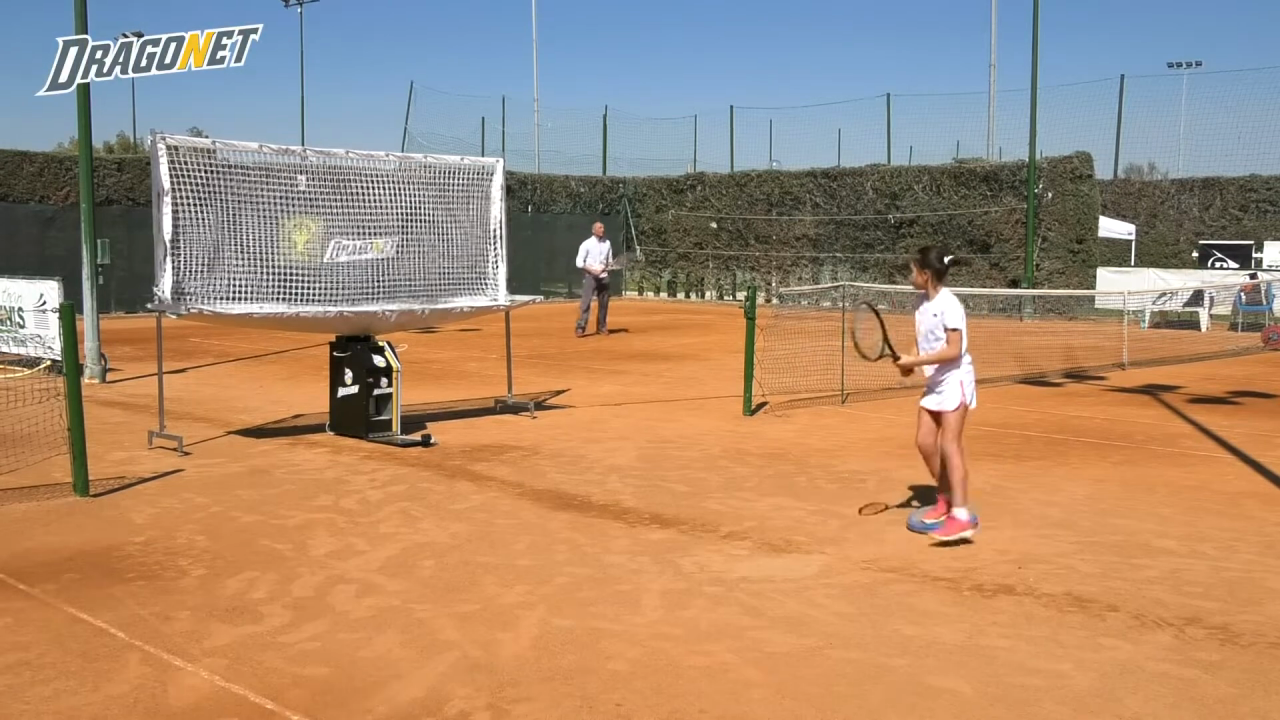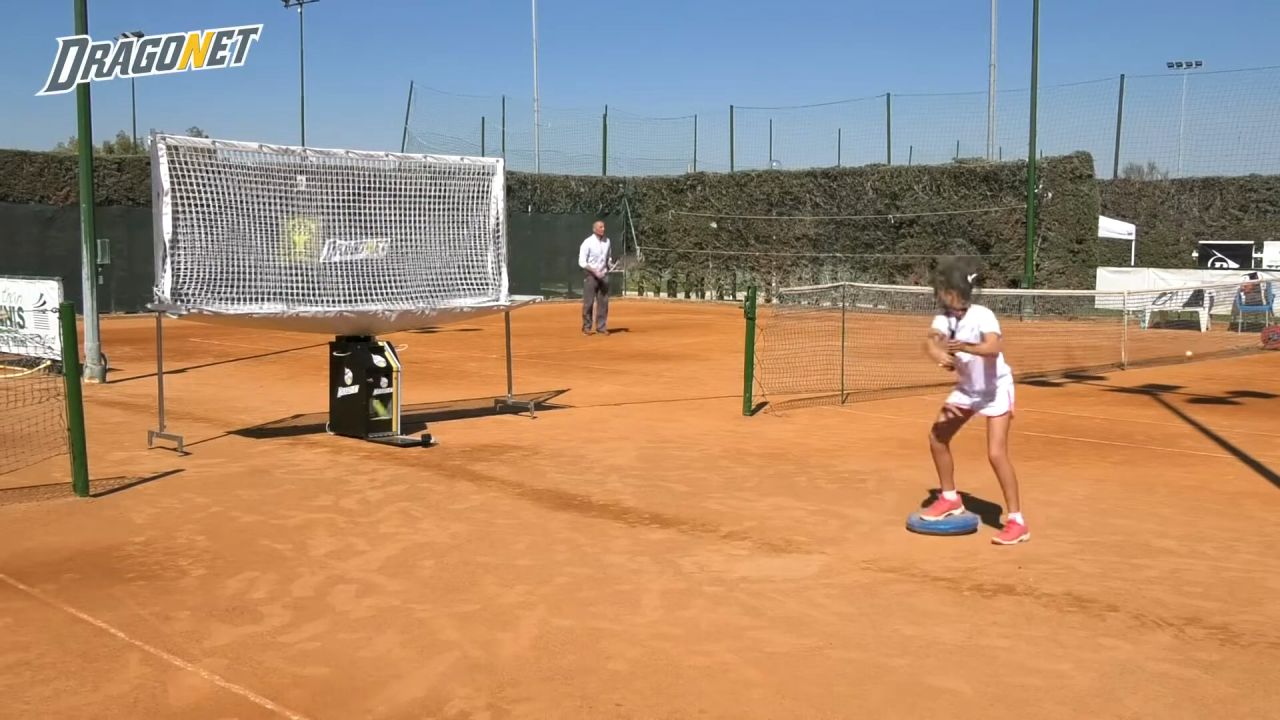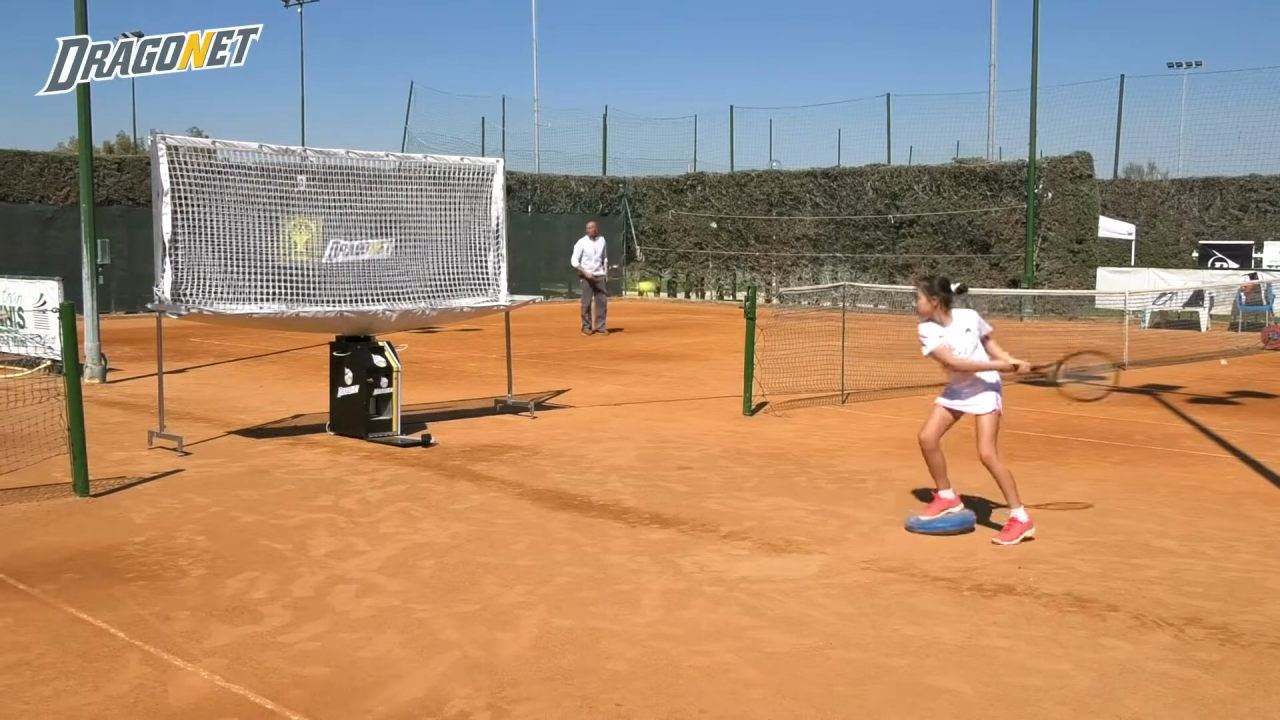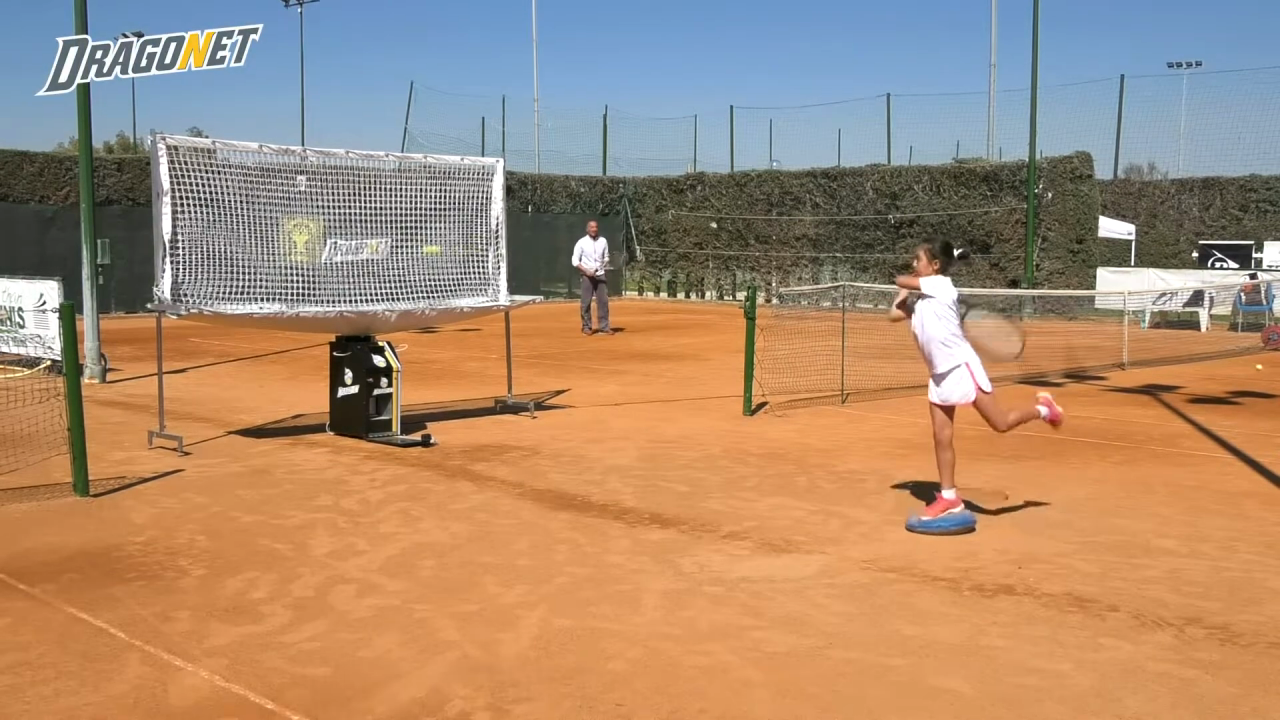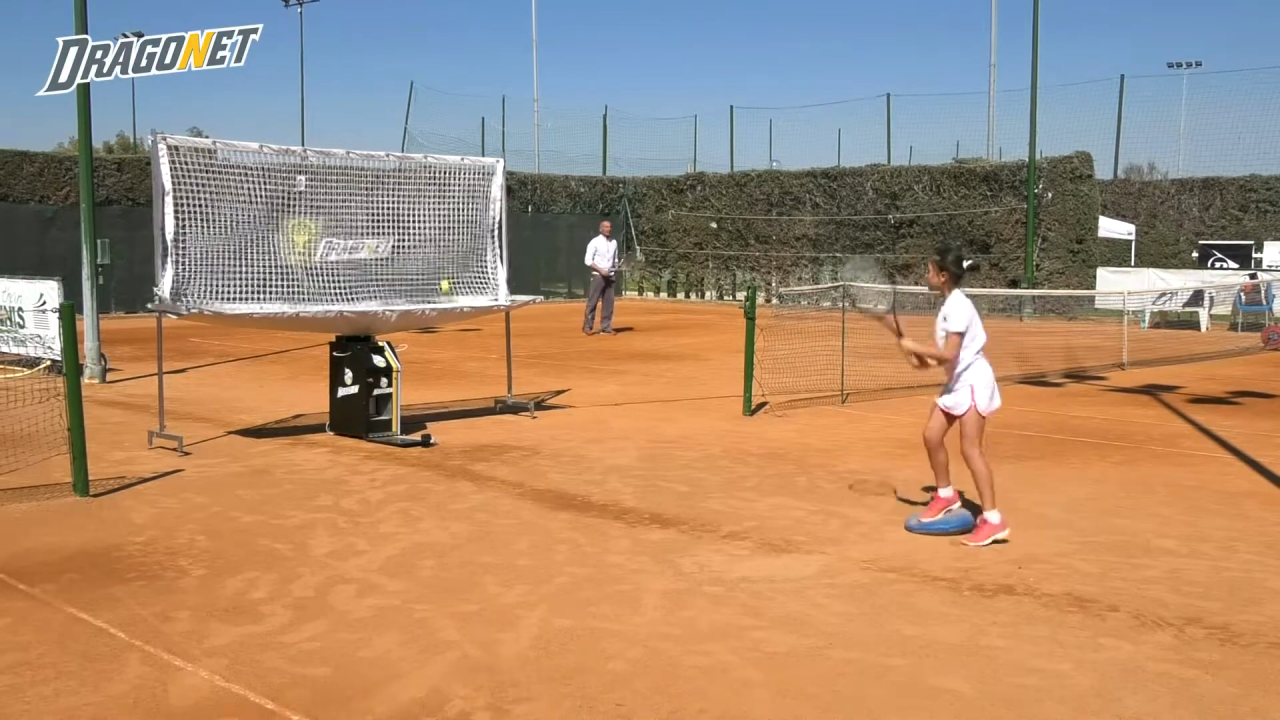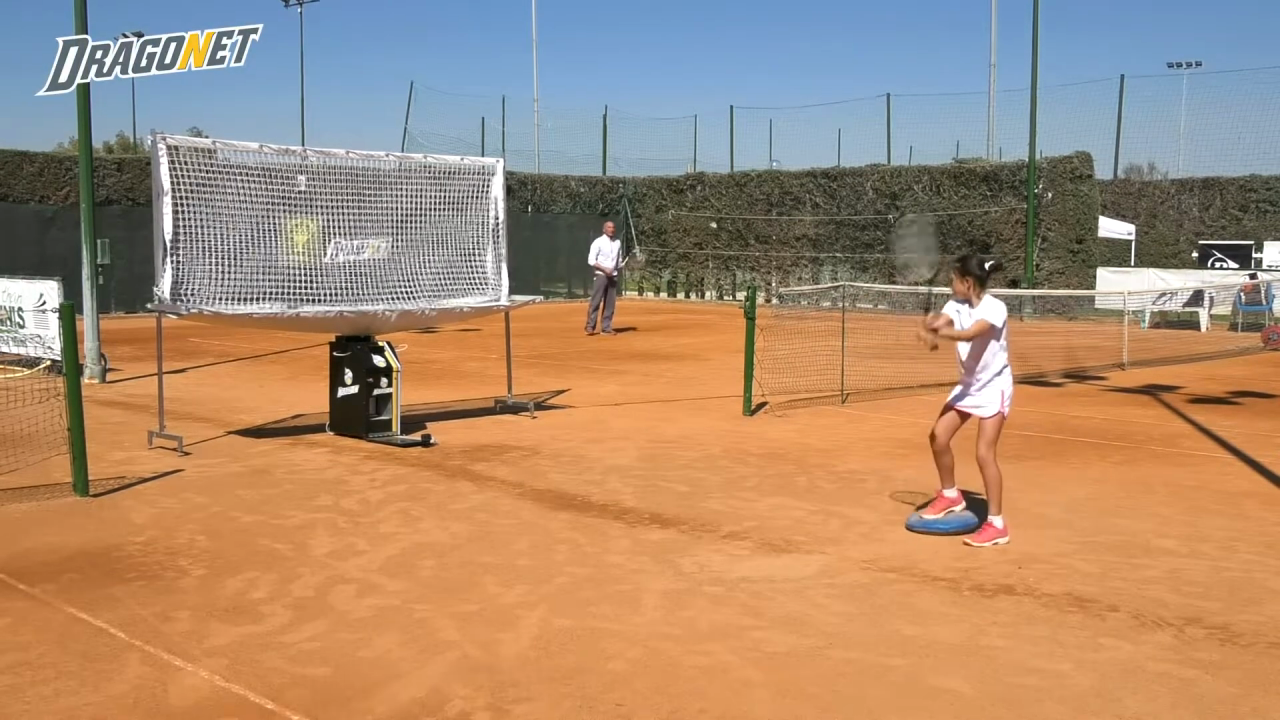
dt=0.5s
person 1, frame 1
left shoulder: (950, 304)
right shoulder: (921, 303)
left elbow: (953, 351)
left wrist: (915, 360)
right wrist: (911, 363)
left hip: (955, 379)
right hip: (934, 382)
left knee: (949, 445)
right knee: (925, 443)
left ankle: (961, 518)
right ankle: (948, 501)
person 1, frame 2
left shoulder: (983, 316)
right shoulder: (945, 317)
left elbow: (993, 349)
right elbow: (932, 341)
left wrist: (965, 347)
right wrist: (941, 356)
left hip: (996, 389)
right hip: (966, 389)
left knee: (996, 454)
right knee: (937, 438)
left ankle: (1017, 521)
right ankle: (950, 499)
person 1, frame 3
left shoulder: (969, 317)
right shoulder: (926, 329)
left elbow: (988, 341)
right elbow: (952, 363)
left wrist: (1010, 360)
right wrist: (997, 365)
left hip: (984, 391)
right hip: (955, 392)
left knee: (987, 455)
right knee: (927, 438)
left ankle: (1020, 519)
right ankle: (947, 497)
person 1, frame 4
left shoulder: (940, 284)
right shoulder: (921, 298)
left elbow: (900, 280)
right elbow: (893, 315)
left wrist: (908, 283)
right wrist: (905, 292)
left hip: (962, 367)
right hip: (939, 375)
left knee: (1001, 423)
right knee: (941, 436)
left ankle: (1043, 408)
right ankle: (948, 497)
person 1, frame 5
left shoulder: (957, 306)
right shoulder: (950, 304)
left elbow: (949, 354)
left wrist: (914, 347)
right wrist: (923, 354)
left hip: (973, 382)
right hip: (957, 383)
left knee: (971, 450)
right knee: (932, 437)
left ankle: (993, 521)
right ankle: (946, 497)
person 1, frame 6
left shoulder: (995, 308)
right shoulder: (956, 305)
left elbow: (970, 334)
right elbow: (937, 322)
left wrist: (941, 332)
right wrist: (929, 327)
left hip: (994, 388)
right hip: (967, 386)
left knee: (984, 454)
right knee: (938, 438)
left ankle: (996, 524)
right ankle: (950, 497)
